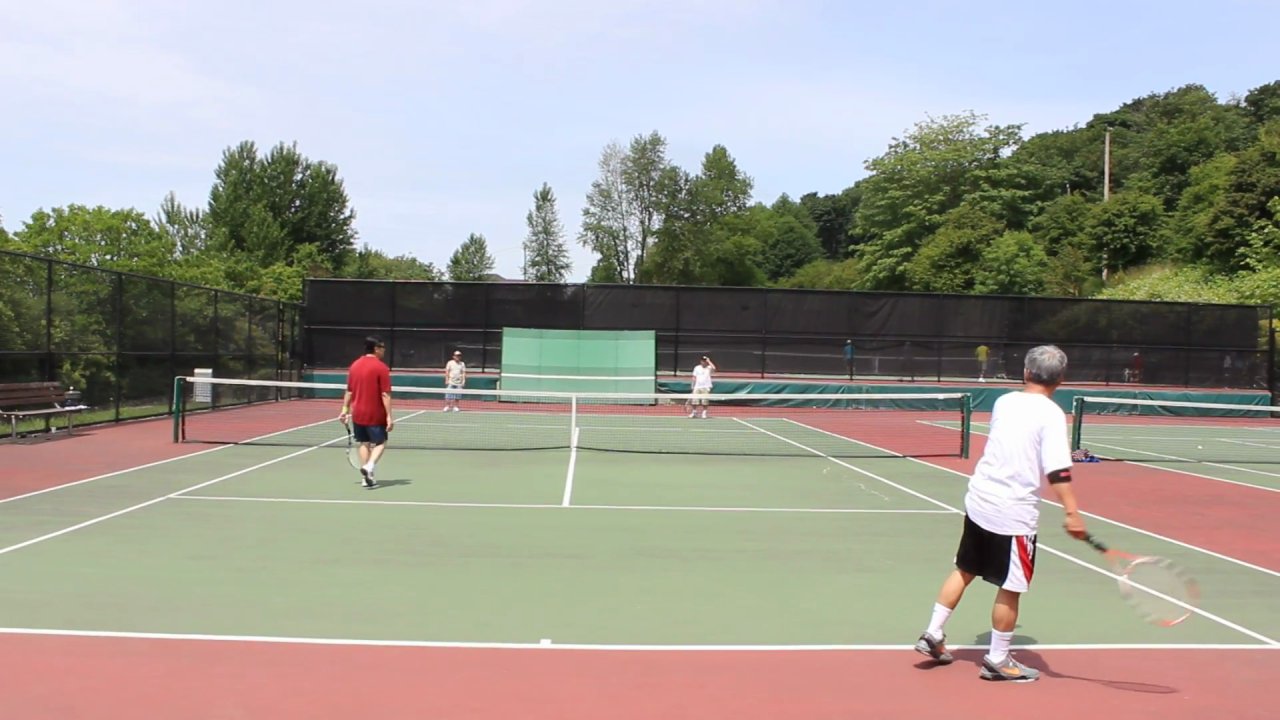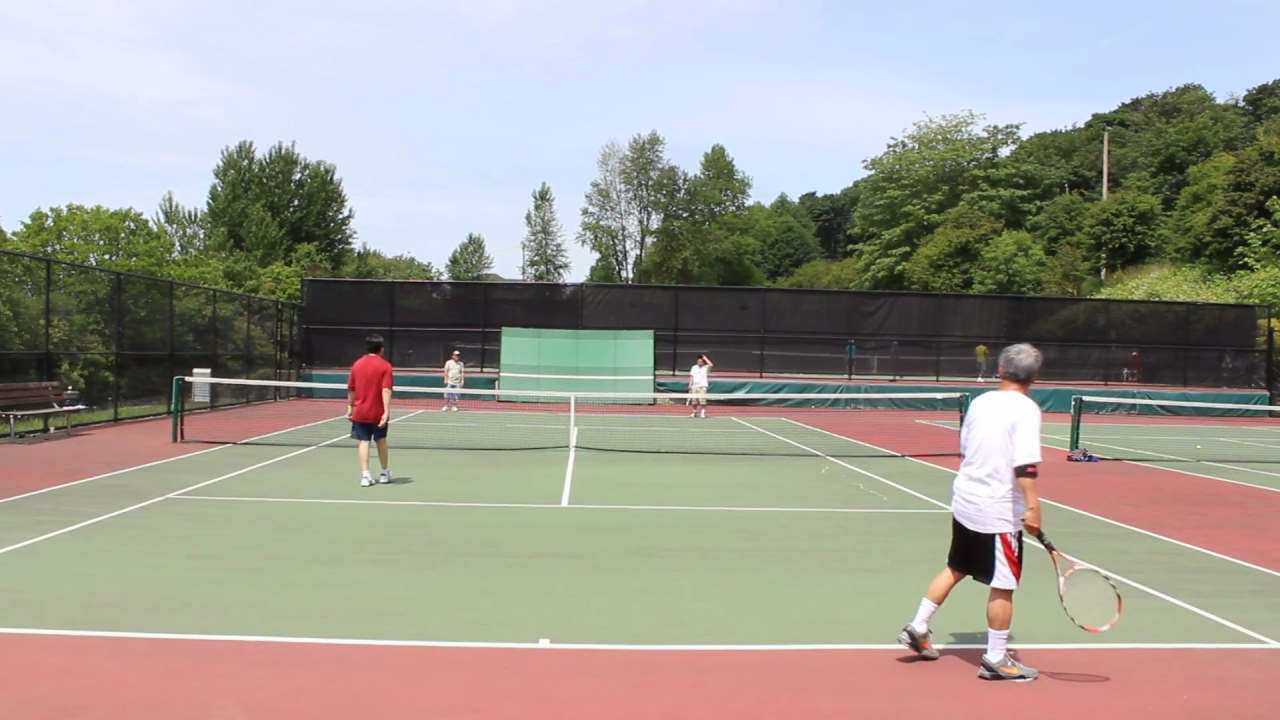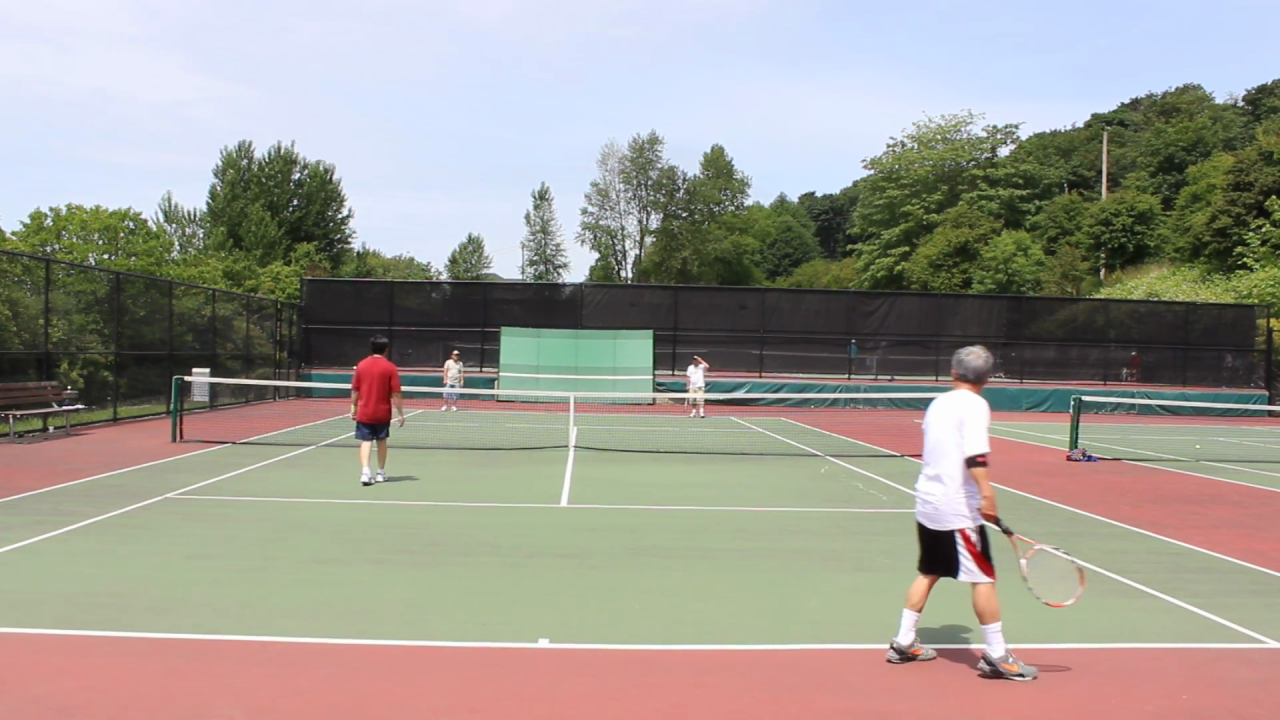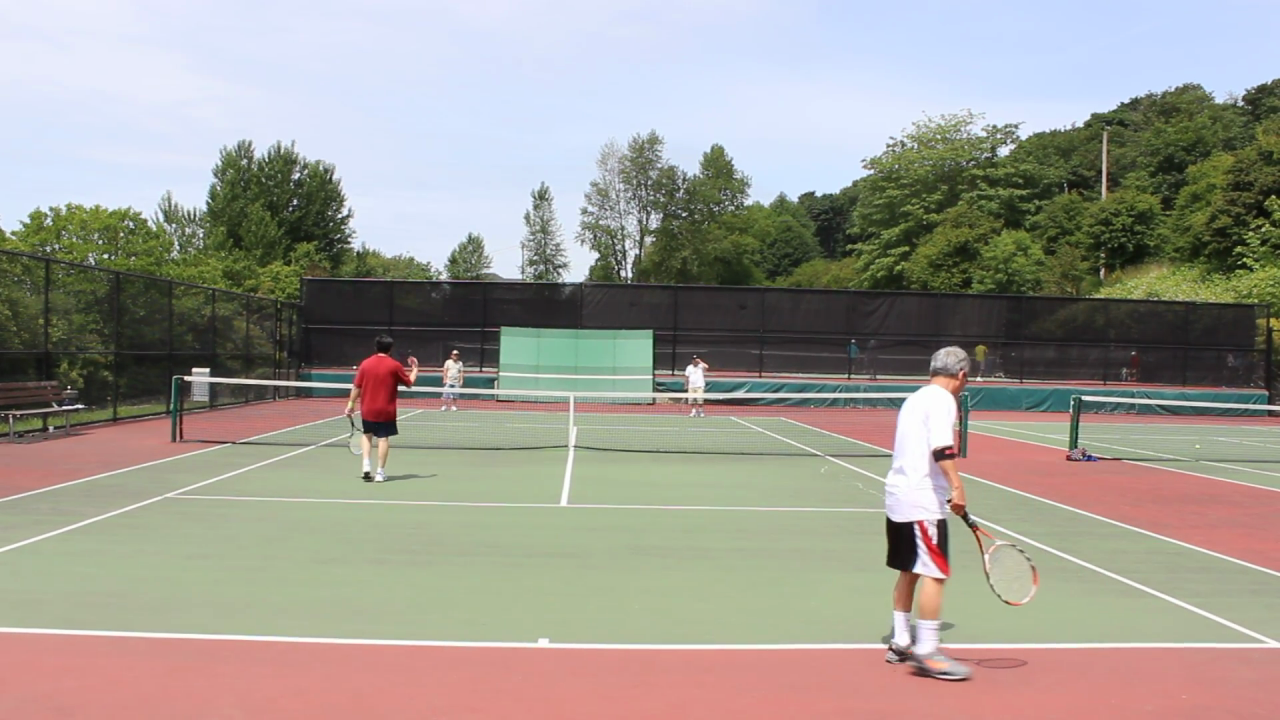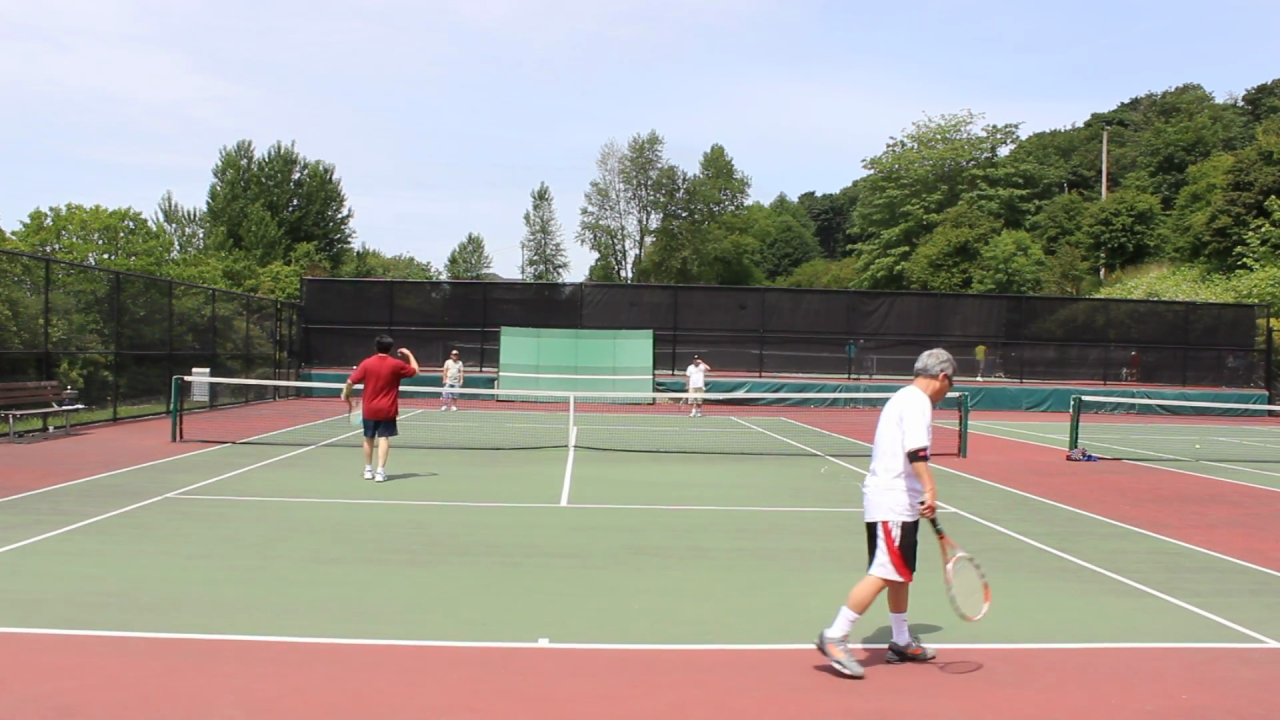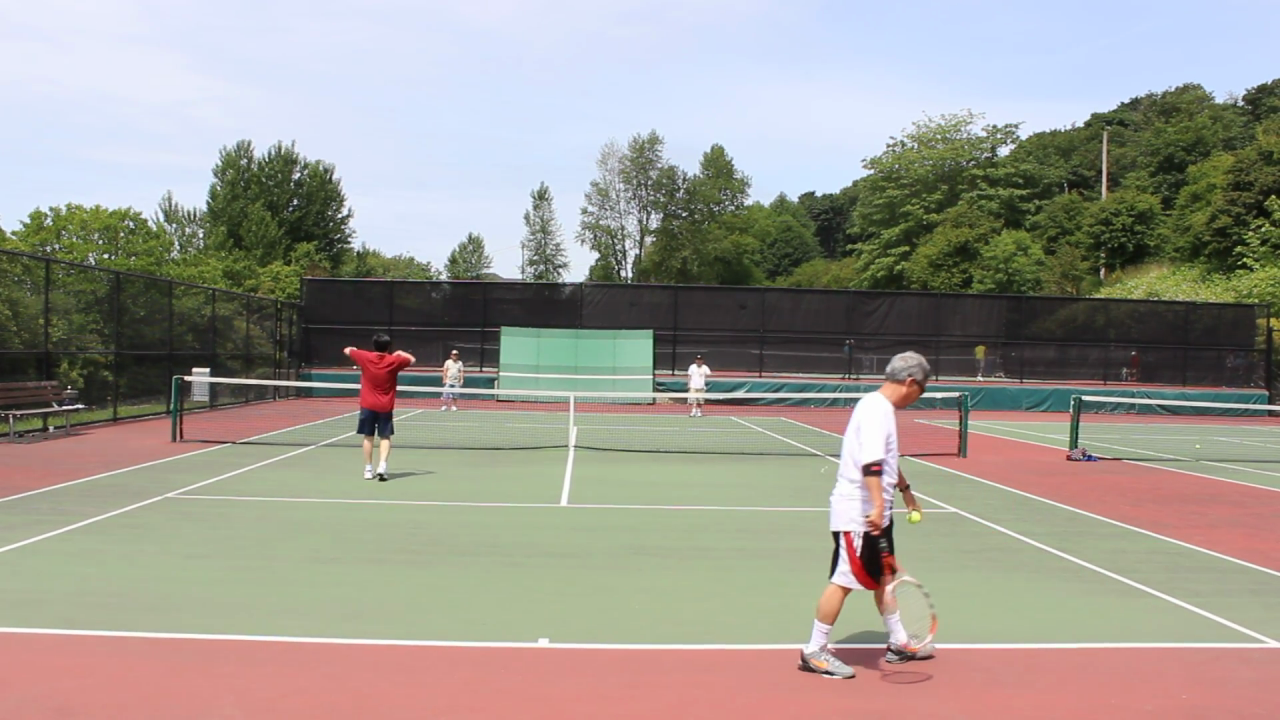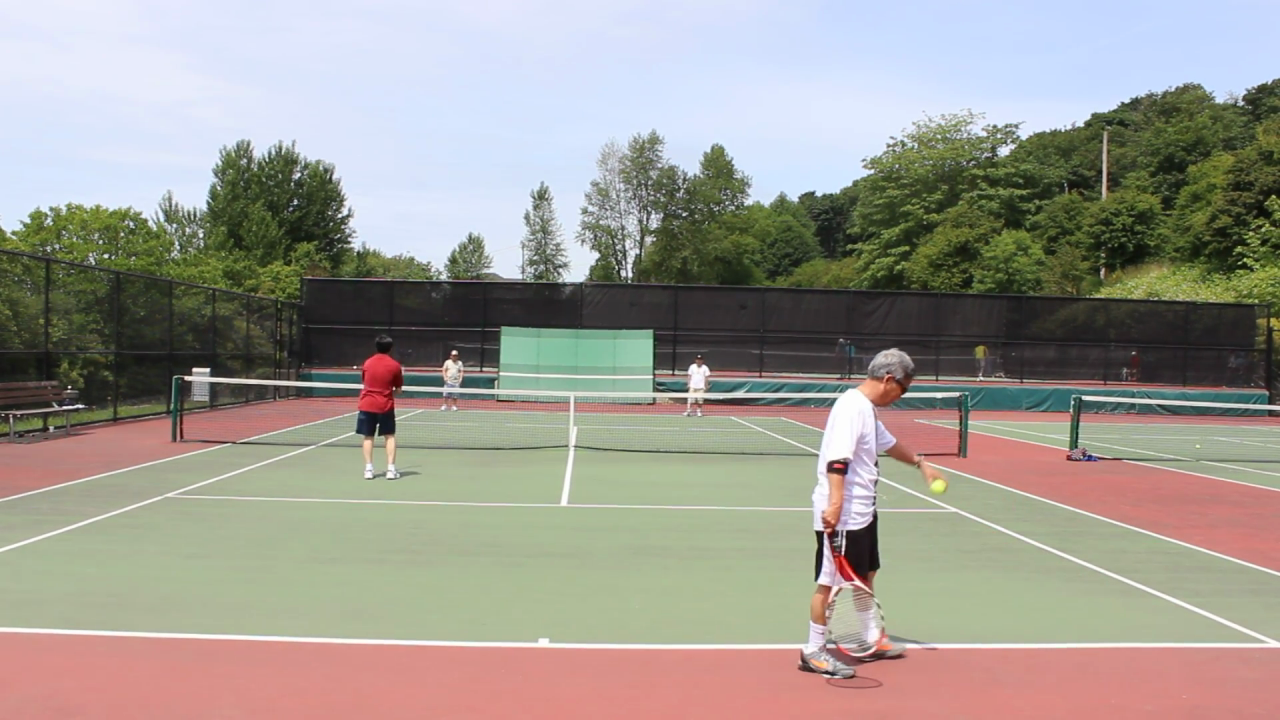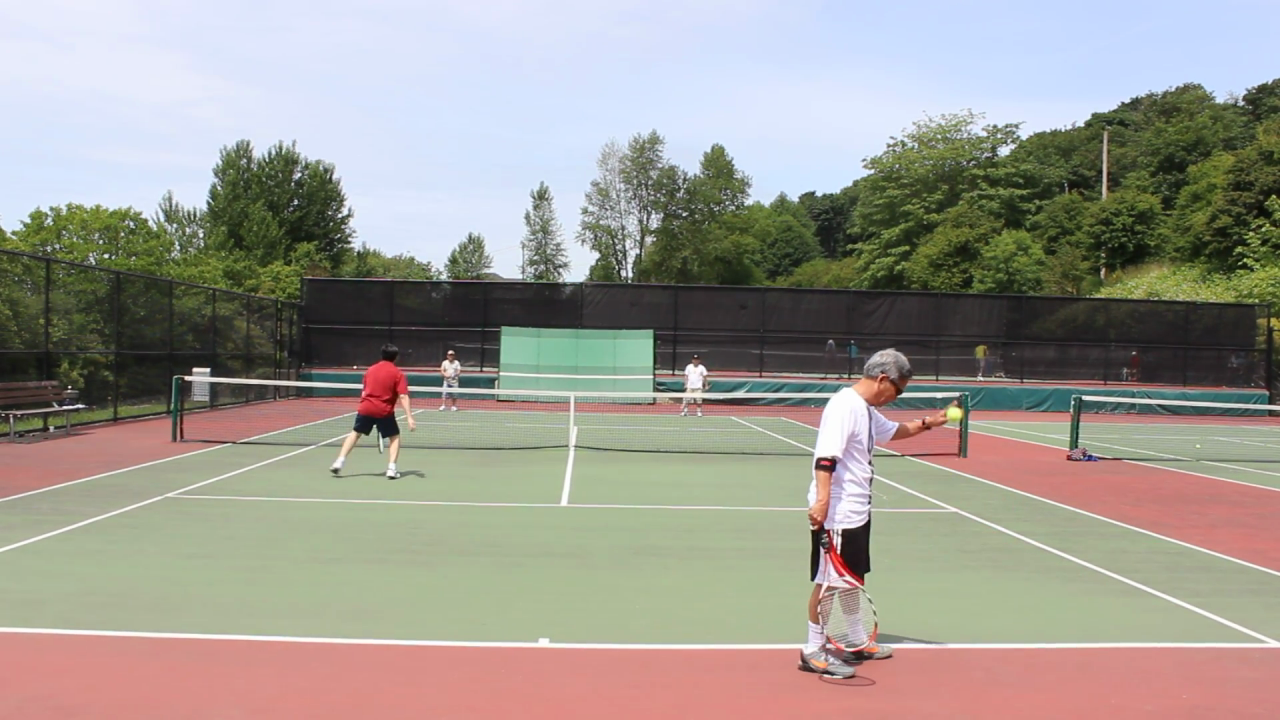
dt=0.3s
person 1, frame 1
left shoulder: (1004, 402)
right shoulder: (1052, 414)
right elbow: (1057, 469)
right wrist: (1072, 512)
left hip: (979, 501)
right hip: (1014, 512)
left knee: (964, 570)
right knee: (1012, 587)
left ankle: (933, 635)
right ankle: (997, 660)
person 1, frame 2
left shoulder: (980, 402)
right shoulder: (1026, 409)
right elbow: (1025, 464)
right wrist: (1033, 507)
left hip: (965, 501)
right hip: (998, 510)
left knee: (956, 568)
right knee: (1003, 585)
left ankle: (918, 628)
right ankle: (996, 659)
person 1, frame 3
left shoulder: (937, 404)
right shoulder: (975, 405)
right elbow: (975, 455)
right wrist: (986, 495)
left hip: (928, 502)
right hip: (957, 507)
left knee: (928, 572)
right knee: (982, 579)
left ankle: (904, 642)
right ankle: (996, 655)
person 1, frame 4
left shoulder: (915, 399)
right shoulder: (942, 399)
right elbow: (942, 448)
right wrist: (956, 487)
left hip: (901, 495)
right hip: (921, 501)
left knee: (910, 572)
right knee: (933, 574)
left ankle: (901, 643)
right ankle: (929, 651)
person 1, frame 5
left shoulder: (902, 398)
right shoulder: (917, 400)
right elbow: (916, 451)
left wrist: (921, 491)
right wrist: (929, 489)
left hip: (890, 500)
right hip: (893, 503)
left knee: (899, 575)
right knee: (883, 575)
left ankle: (902, 643)
right ankle: (834, 637)
person 1, frame 6
left shoulder: (881, 407)
right shoulder: (876, 409)
left elbow: (887, 460)
right elbow: (870, 463)
left wrist: (906, 492)
right wrist: (877, 505)
left hip: (876, 512)
right hip: (858, 513)
left knee: (884, 576)
right knee: (844, 581)
left ankle: (899, 644)
right ankle: (814, 651)
person 1, frame 7
left shoulder: (866, 408)
right shoulder: (851, 406)
left elbow: (888, 443)
right elbow: (836, 459)
left wrist: (921, 463)
right wrist: (834, 504)
left hip: (862, 510)
right hip: (842, 512)
left knee: (866, 574)
right knee: (831, 581)
right ankle: (813, 652)
person 1, frame 8
left shoulder: (866, 408)
right shoulder: (845, 405)
left elbow: (890, 430)
right elbow: (826, 456)
left wrist: (930, 422)
right wrist: (821, 500)
left hip: (856, 511)
right hip: (836, 513)
left knee: (853, 578)
right knee: (828, 582)
right ankle: (813, 652)
